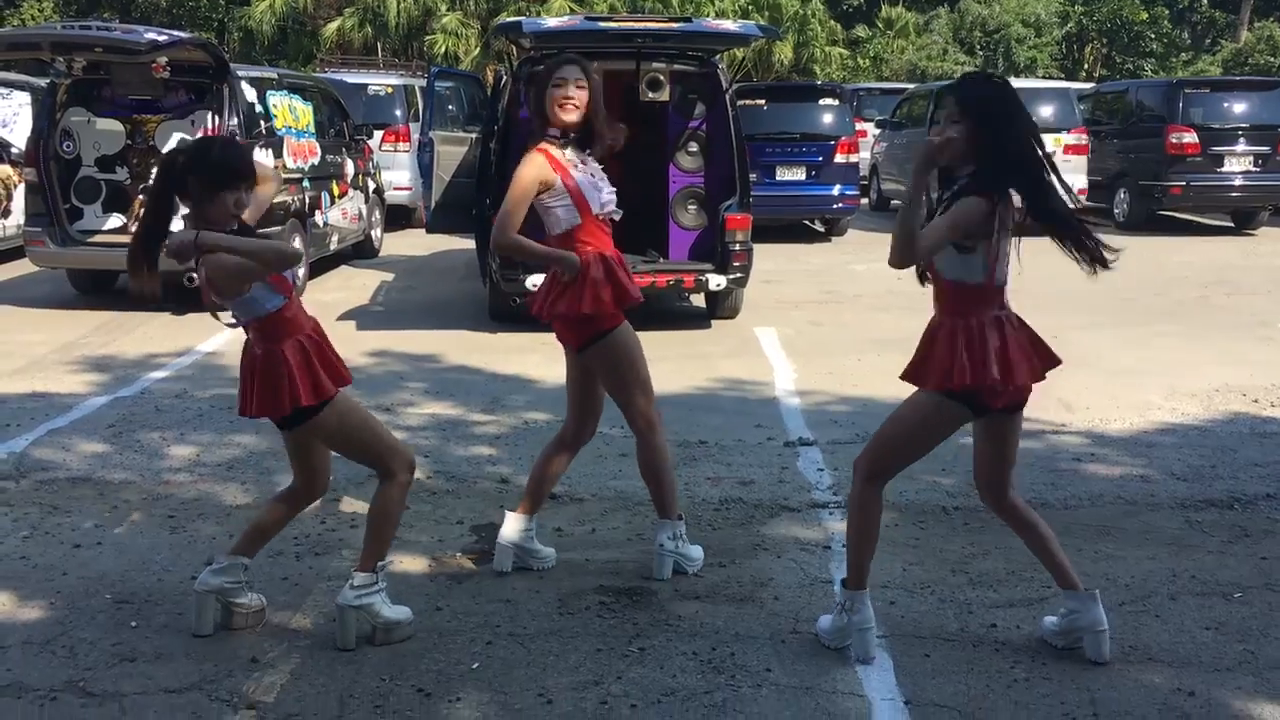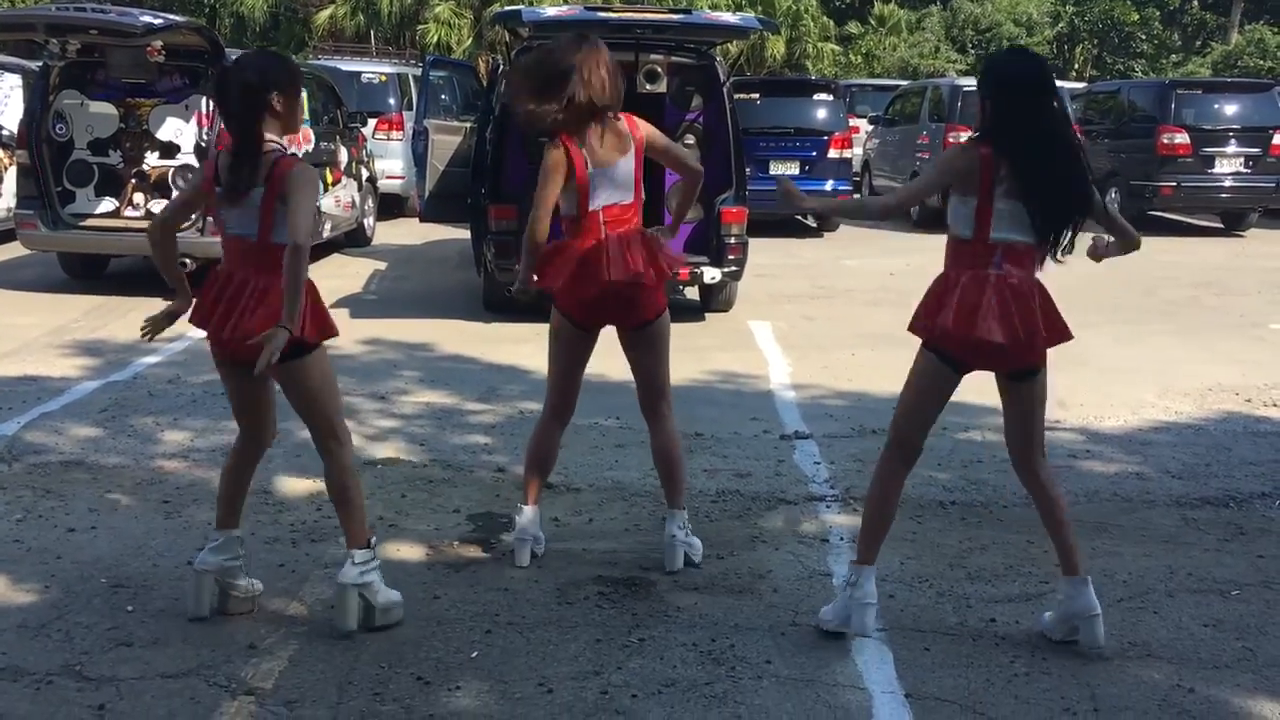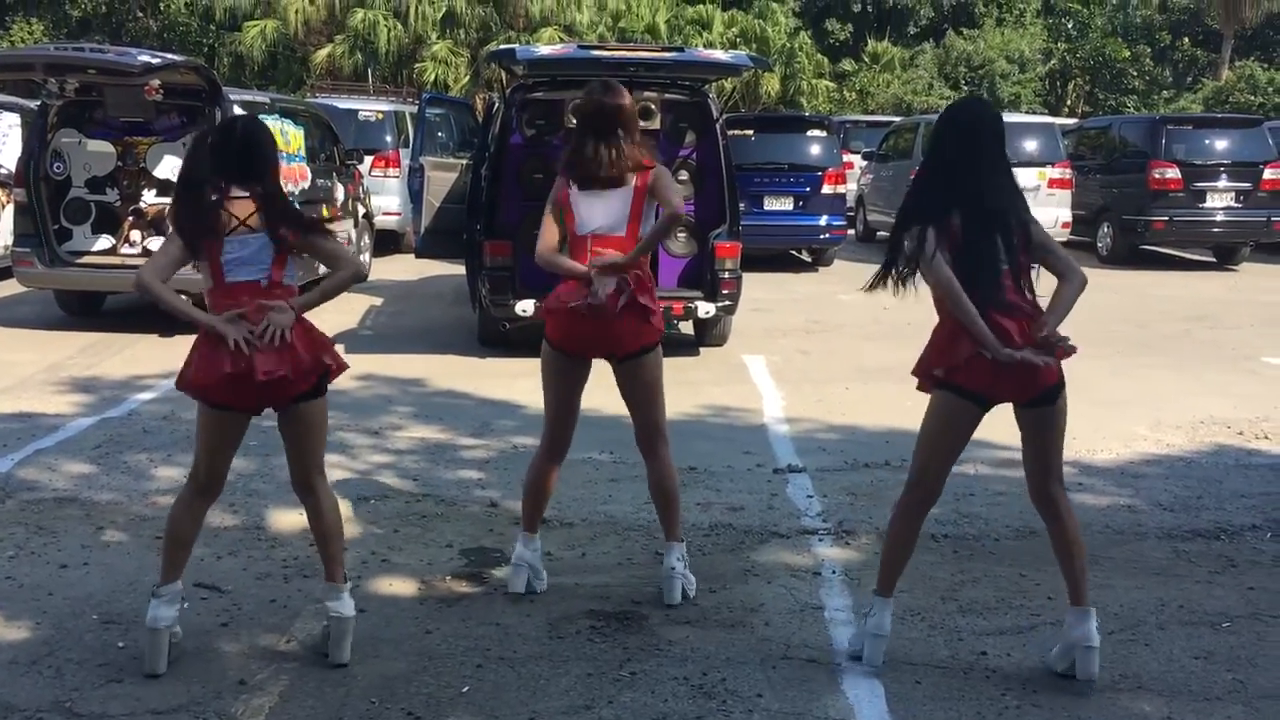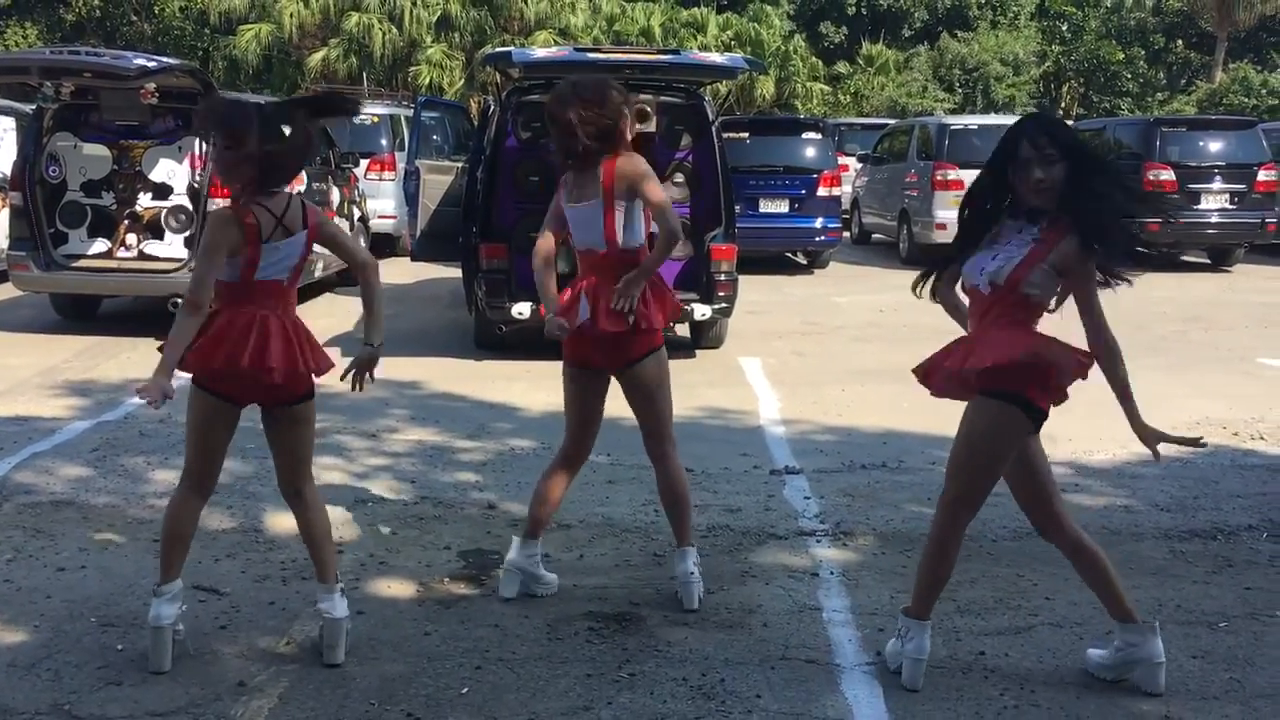
dt=1s
person 1, frame 1
left shoulder: (979, 198)
right shoulder: (975, 190)
left elbow: (903, 256)
left wrist: (920, 173)
left hip: (969, 360)
right hip: (1004, 356)
left knee: (869, 471)
right knee: (997, 494)
left ankle: (853, 615)
right ankle: (1080, 611)
person 1, frame 2
left shoulder: (969, 157)
right shoulder: (1059, 165)
left elbow: (891, 205)
right elbow: (1125, 236)
left wrist: (818, 204)
right wrist: (1106, 247)
left hip: (962, 314)
right hip: (1023, 322)
left knee: (900, 450)
right knee: (1031, 462)
left ankle: (860, 588)
right ankle: (1078, 594)
person 1, frame 3
left shoulder: (929, 215)
right shoulder: (1012, 210)
left elbow: (943, 281)
right elbow: (1073, 276)
left wrist: (993, 349)
right wrist: (1041, 335)
left hip: (969, 358)
right hip: (1032, 356)
left knee: (919, 492)
right knee: (1050, 492)
left ankle: (879, 615)
right ankle: (1081, 623)
person 1, frame 4
left shoulder: (1071, 240)
right shoulder: (985, 217)
left elbow: (1099, 335)
right elbow: (942, 283)
left wrist: (1135, 419)
right wrist: (978, 325)
left hip: (1015, 376)
right hip: (989, 373)
left knee: (952, 512)
right knee: (1053, 523)
left ankle: (912, 636)
right ankle: (1137, 641)
person 2, frame 1
left shoulder: (233, 227)
right shoulder: (216, 262)
left elbow: (265, 182)
right elbow: (278, 262)
right wrist: (205, 237)
left hip: (290, 365)
right hip: (292, 372)
left knee: (311, 484)
right knee: (397, 464)
left ankle: (224, 577)
right ankle: (365, 592)
person 2, frame 2
left shoulder: (219, 164)
right shoulder: (292, 168)
left elbow: (162, 230)
right elbow: (302, 241)
left wrist: (178, 297)
right wrist: (283, 325)
left hip: (230, 308)
right hip: (276, 311)
left knee: (252, 438)
right knee: (333, 440)
left ankle: (220, 558)
right ankle: (359, 566)
person 2, frame 3
left shoulder: (196, 220)
right shoulder: (287, 219)
left elbow: (150, 283)
right elbow: (351, 270)
left wrist: (209, 322)
right wrist: (296, 309)
left hip: (226, 361)
right hip: (293, 357)
left knee: (201, 487)
right knee: (313, 486)
left ankle: (165, 603)
right ankle: (339, 600)
person 2, frame 4
left shoulder: (228, 222)
right shoulder: (303, 211)
left elbow: (197, 304)
right elbow: (365, 266)
left wrist: (167, 367)
right wrist: (371, 339)
left hip: (228, 354)
right hip: (286, 350)
left knee: (194, 486)
right knee: (299, 486)
left ankle: (166, 601)
right ankle: (333, 598)
person 3, frame 1
left shoulder: (579, 152)
right shoulder: (540, 161)
right elbow: (502, 239)
right wrist: (564, 262)
left hip: (591, 296)
right hip: (588, 297)
left knee: (579, 427)
right knee: (646, 419)
left ankle: (517, 533)
right ankle: (672, 539)
person 3, frame 2
left shoulder: (562, 145)
right shoulder: (632, 128)
left elbow: (539, 231)
right elbow: (693, 172)
left wrist: (529, 272)
right wrist: (668, 230)
left hip: (579, 280)
right hip: (638, 276)
left knee: (556, 410)
right knee: (658, 411)
left ankle: (527, 522)
right ankle: (678, 529)
person 3, frame 3
left shoulder: (567, 180)
right shoulder: (649, 174)
left elbow: (545, 254)
right elbow: (676, 212)
left wrist: (590, 271)
right wrist: (629, 259)
left hip: (569, 316)
right hip: (630, 316)
left knee: (554, 441)
right knee: (655, 445)
left ankle: (527, 551)
right ankle: (675, 560)
person 3, frame 4
left shoulder: (570, 179)
right shoulder: (627, 164)
left elbow: (543, 249)
right elbow: (670, 229)
left wrist: (551, 308)
right wrist: (640, 282)
left hip: (582, 318)
right hip: (626, 319)
left knee: (574, 449)
right knee: (663, 448)
left ankle: (524, 556)
right ankle: (687, 566)
